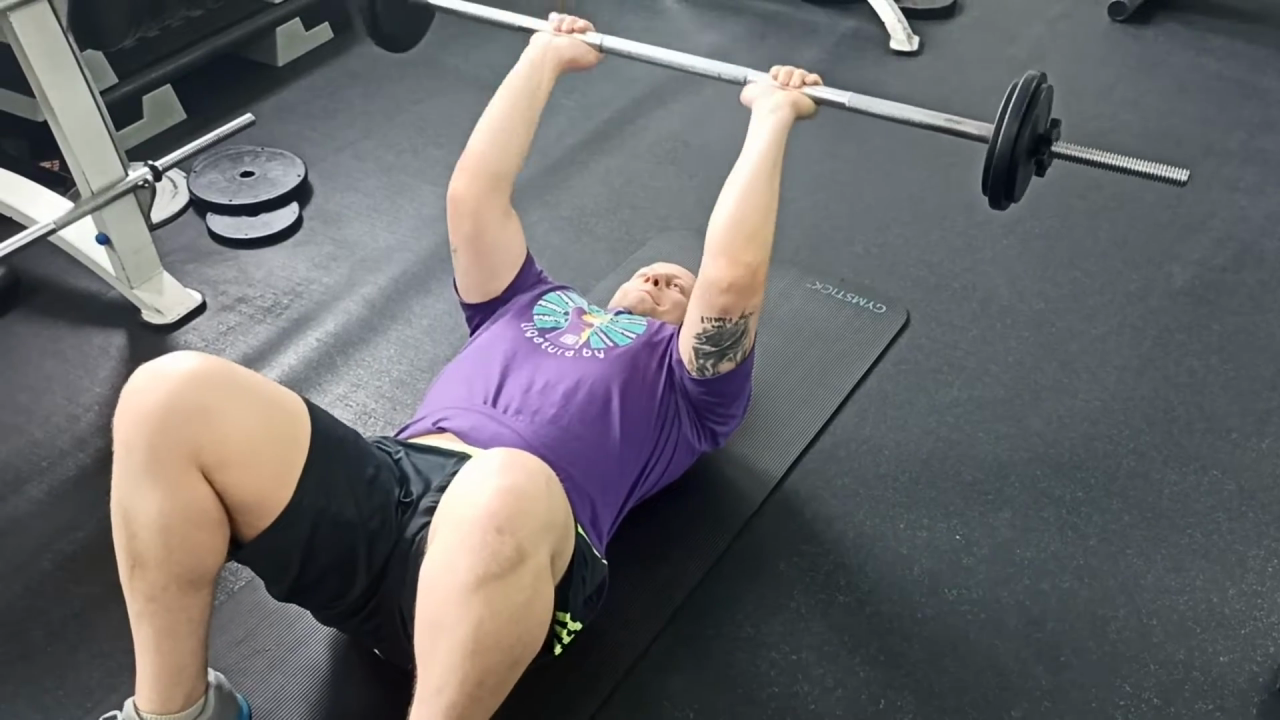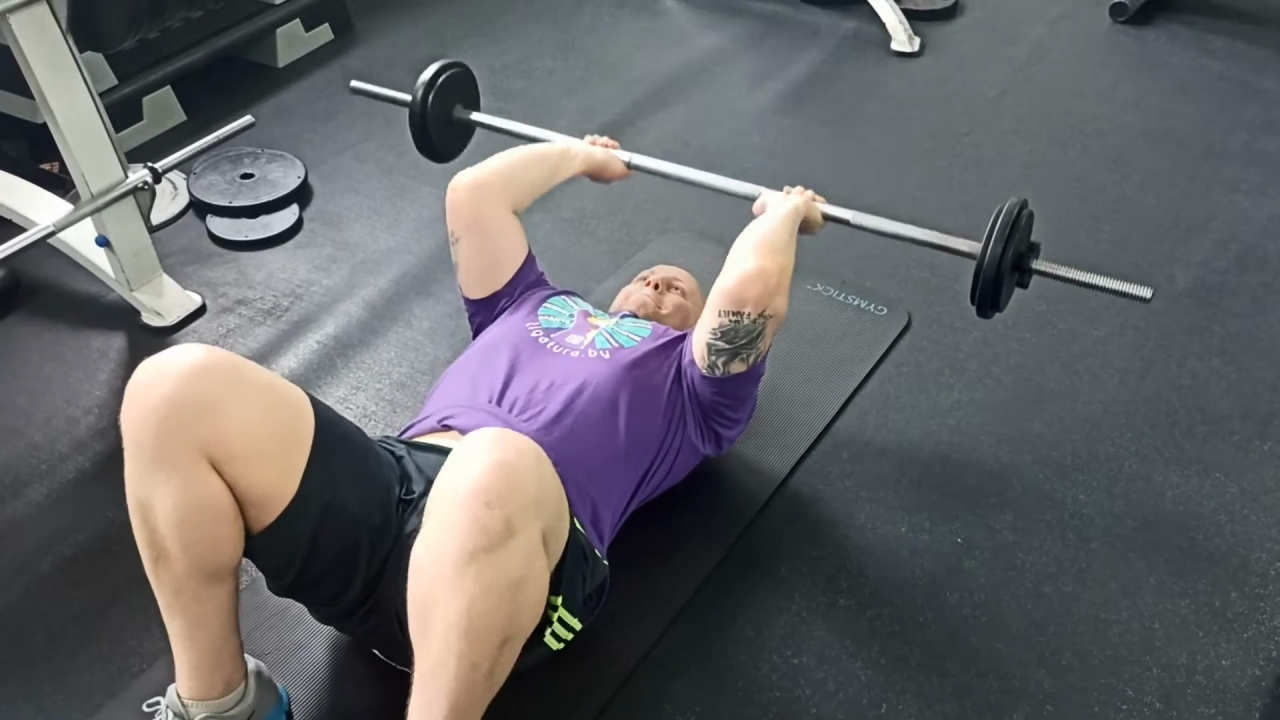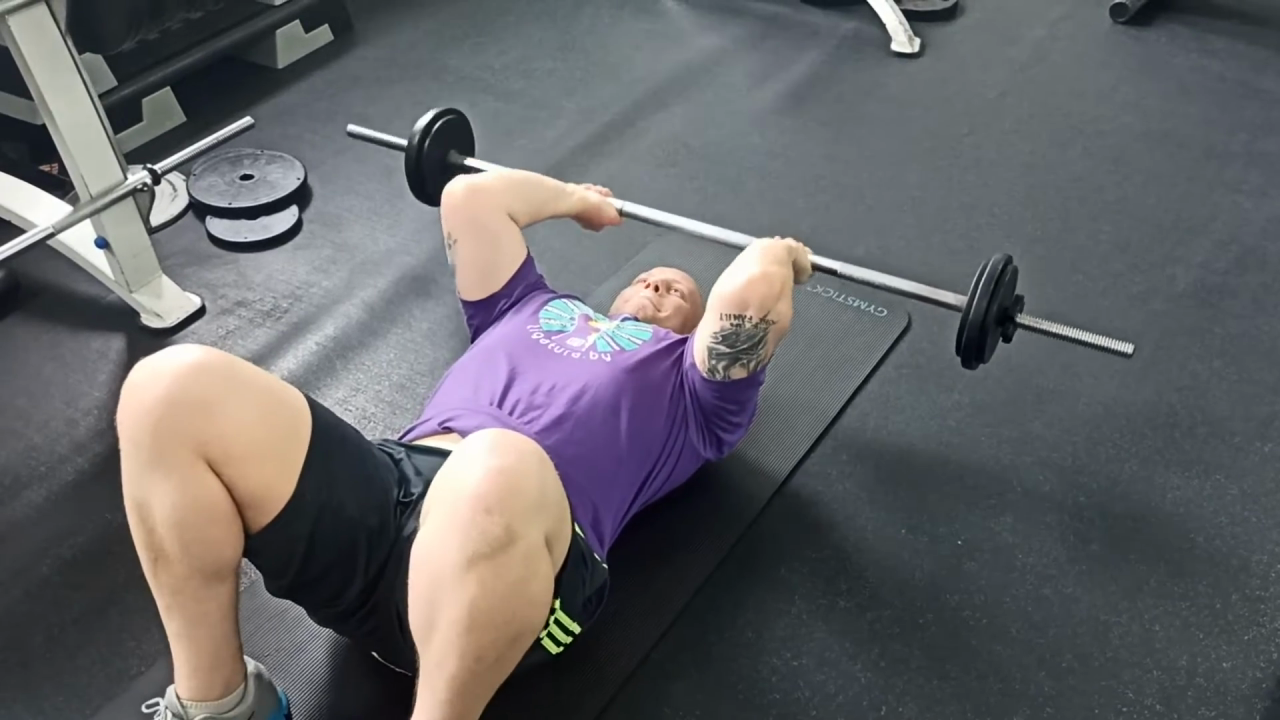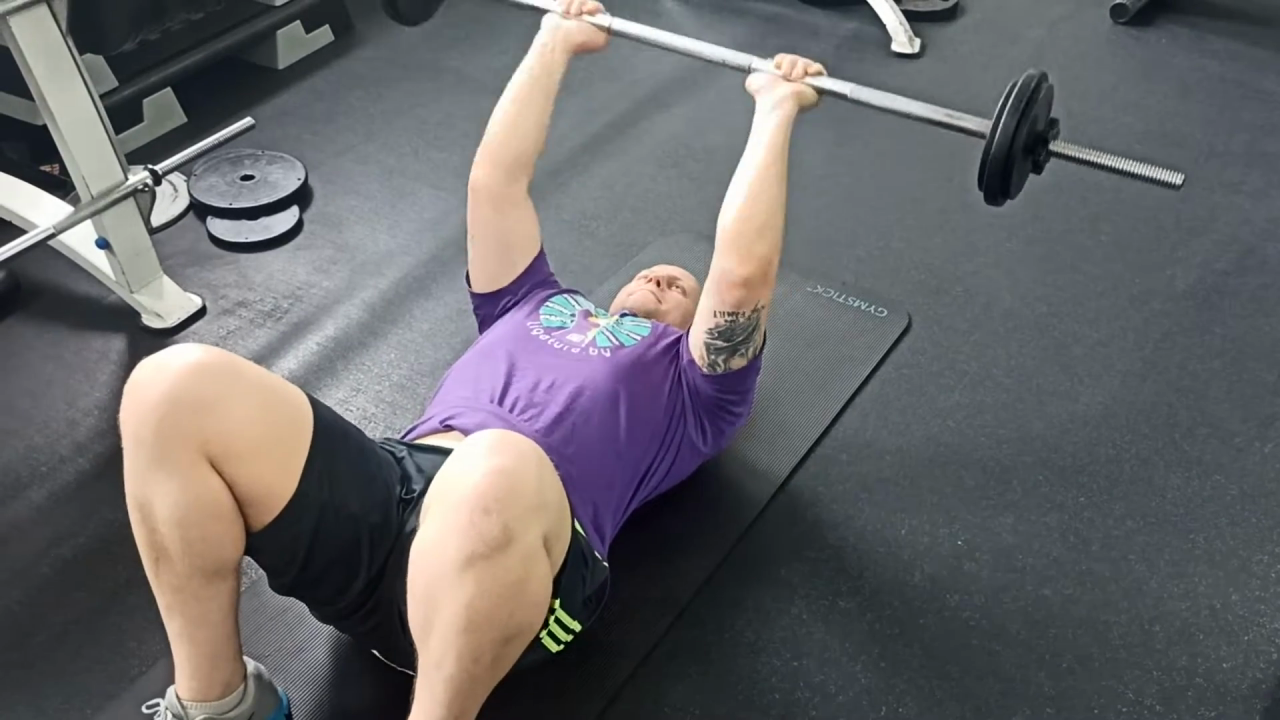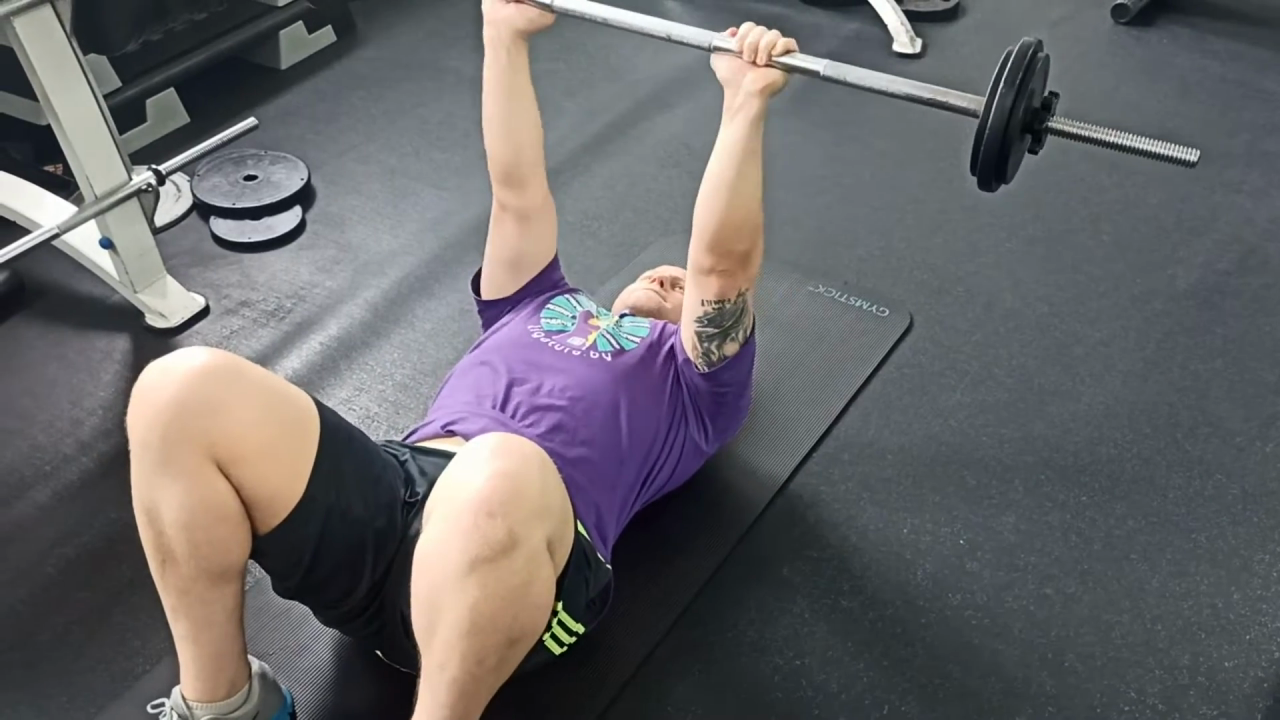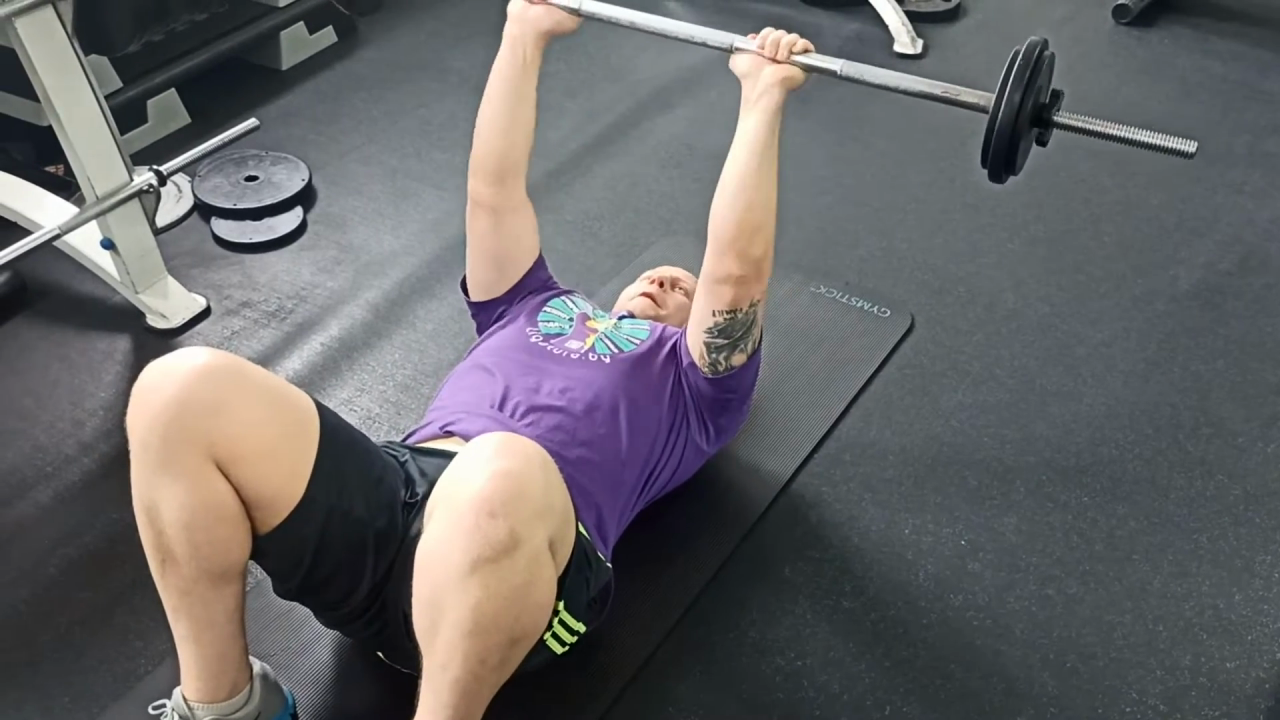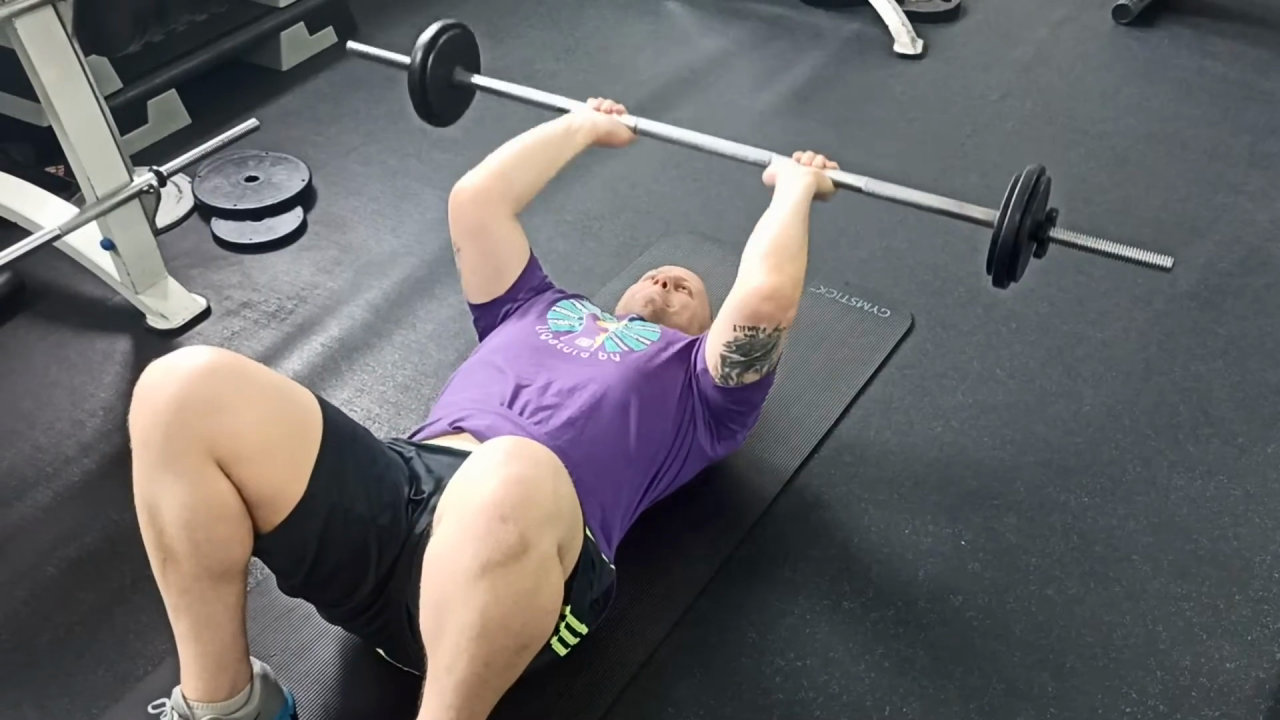
dt=0.4s
person 1, frame 1
left shoulder: (690, 378)
right shoulder: (532, 305)
left elbow: (731, 277)
right elbow: (474, 199)
left wrist: (772, 115)
right wrist: (544, 57)
left hip: (511, 518)
right hip: (385, 484)
left knee: (502, 494)
right knee: (169, 394)
person 1, frame 2
left shoulder: (693, 382)
right shoulder: (533, 308)
left elbow: (751, 287)
right elbow: (472, 195)
left wrist: (784, 212)
right wrist: (579, 156)
left hip: (513, 513)
right hip: (391, 479)
left knee: (494, 469)
right knee: (175, 387)
person 1, frame 3
left shoulder: (693, 388)
right shoulder: (535, 309)
left elbow: (751, 298)
right elbow: (468, 198)
left wrist: (775, 255)
right wrist: (578, 199)
left hip: (513, 530)
right hip: (387, 488)
left knee: (494, 474)
right knee: (170, 389)
person 1, frame 4
left shoulder: (692, 383)
right shoulder: (538, 306)
left elbow: (742, 271)
right elbow: (494, 184)
left wrist: (776, 110)
left hip: (512, 527)
right hip: (386, 489)
left knee: (494, 478)
right knee: (173, 389)
person 1, frame 5
left shoulder: (695, 383)
right shoulder: (543, 306)
left elbow: (724, 263)
right elbow: (519, 193)
left wrist: (745, 100)
left hip: (514, 535)
right hip: (394, 489)
left knee: (498, 478)
right knee: (180, 390)
person 1, frame 6
left shoulder: (693, 383)
right shoulder: (535, 309)
left elbow: (736, 269)
right elbow: (495, 191)
left wrist: (763, 96)
left hip: (515, 533)
right hip: (389, 491)
left knee: (499, 477)
right knee: (179, 390)
person 1, frame 7
left shoulder: (698, 379)
right shoulder: (541, 311)
left elbow: (765, 298)
right elbow: (474, 203)
left wrist: (794, 187)
right wrist: (581, 128)
left hip: (522, 518)
right hip: (399, 483)
left knee: (509, 475)
right knee: (184, 387)
